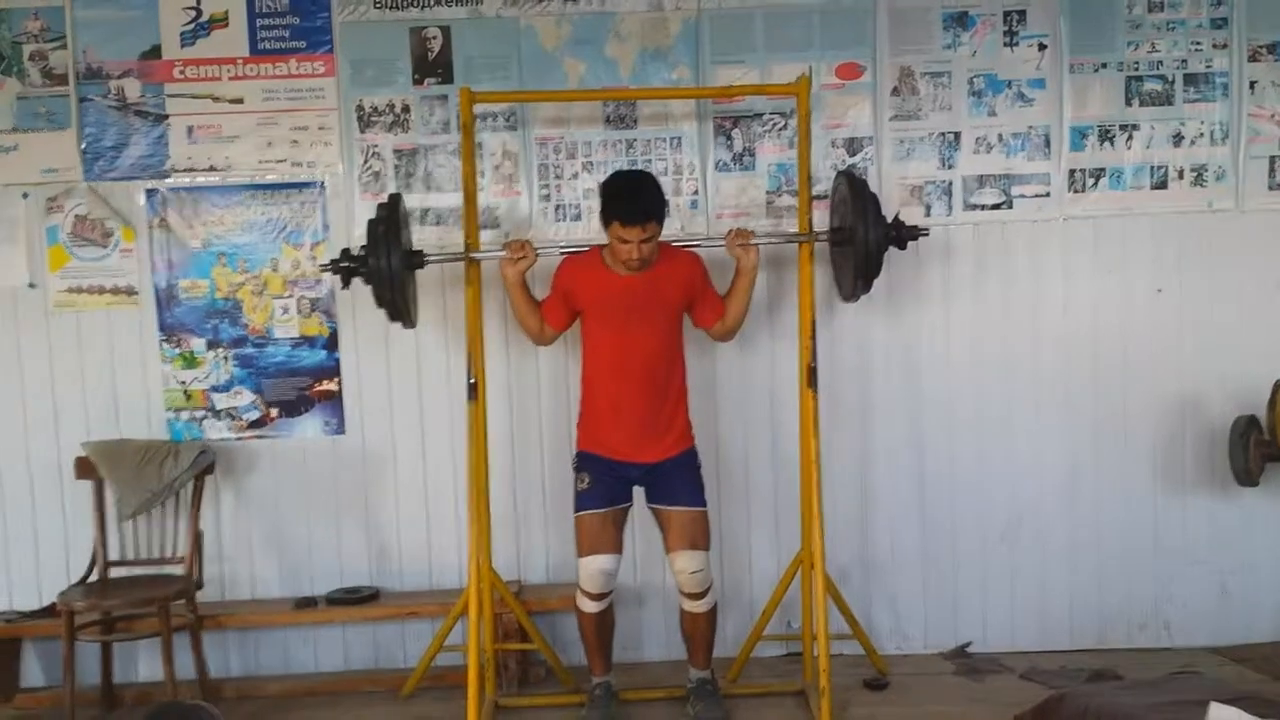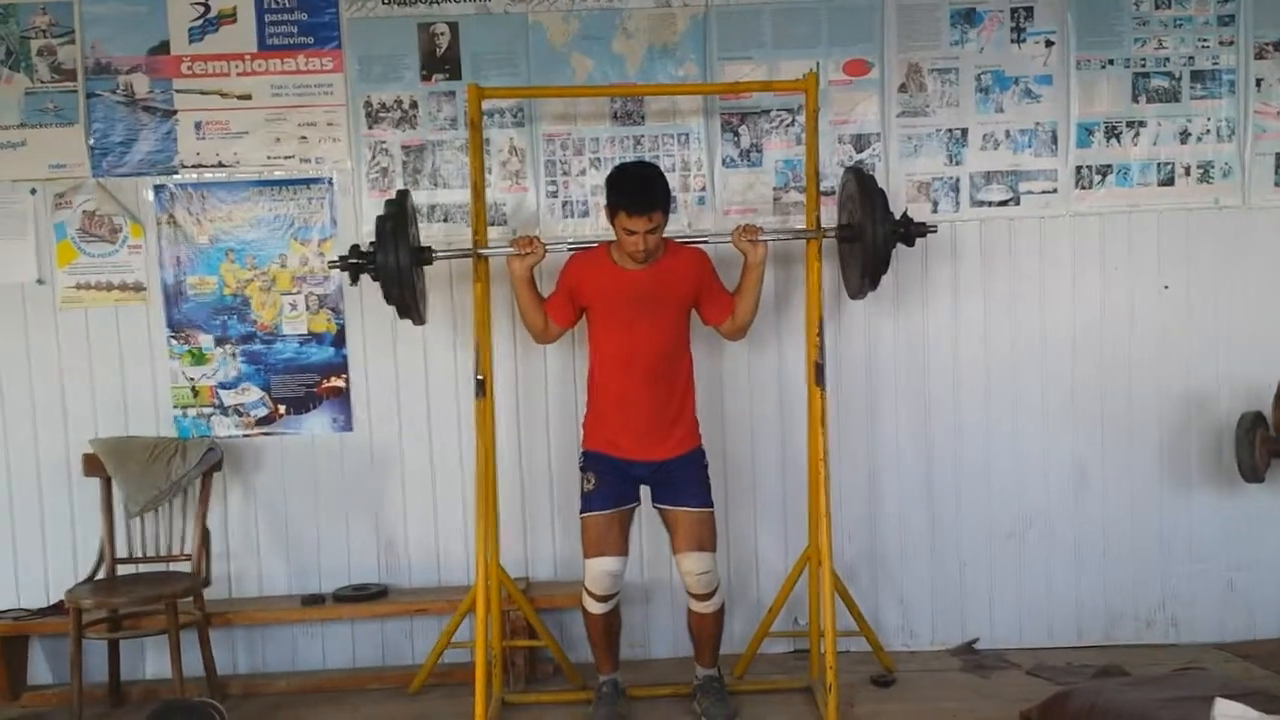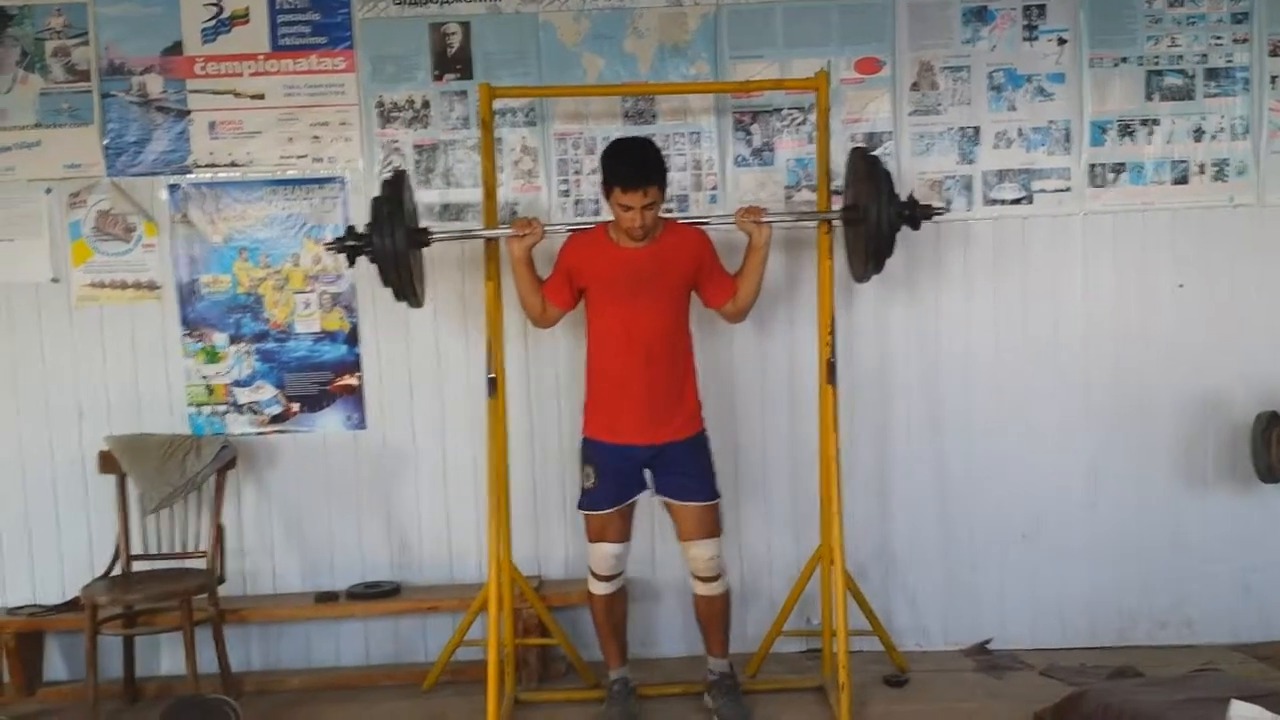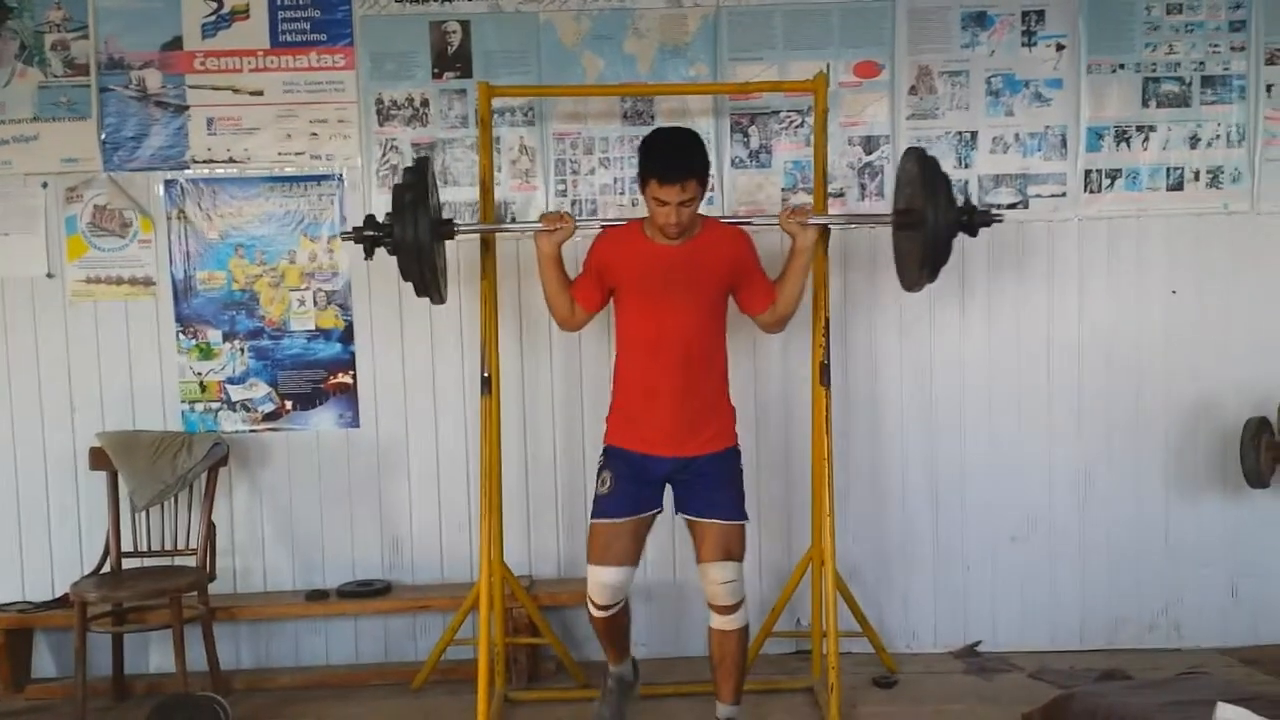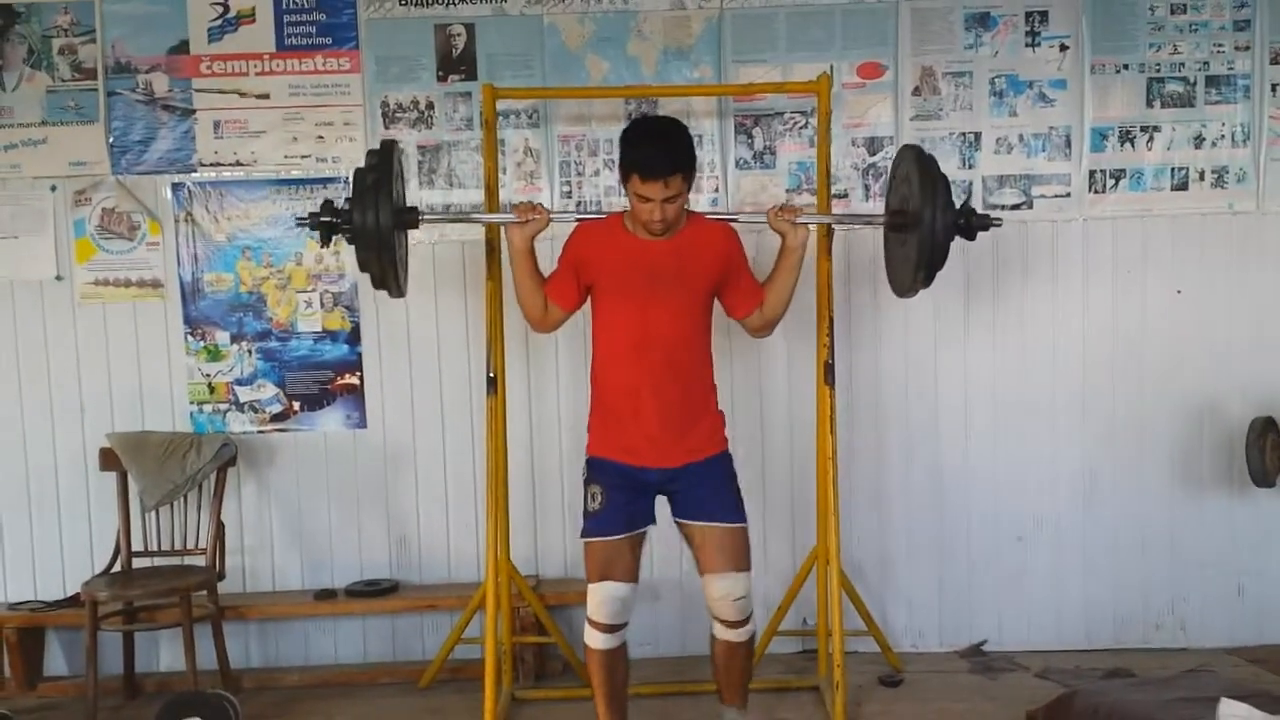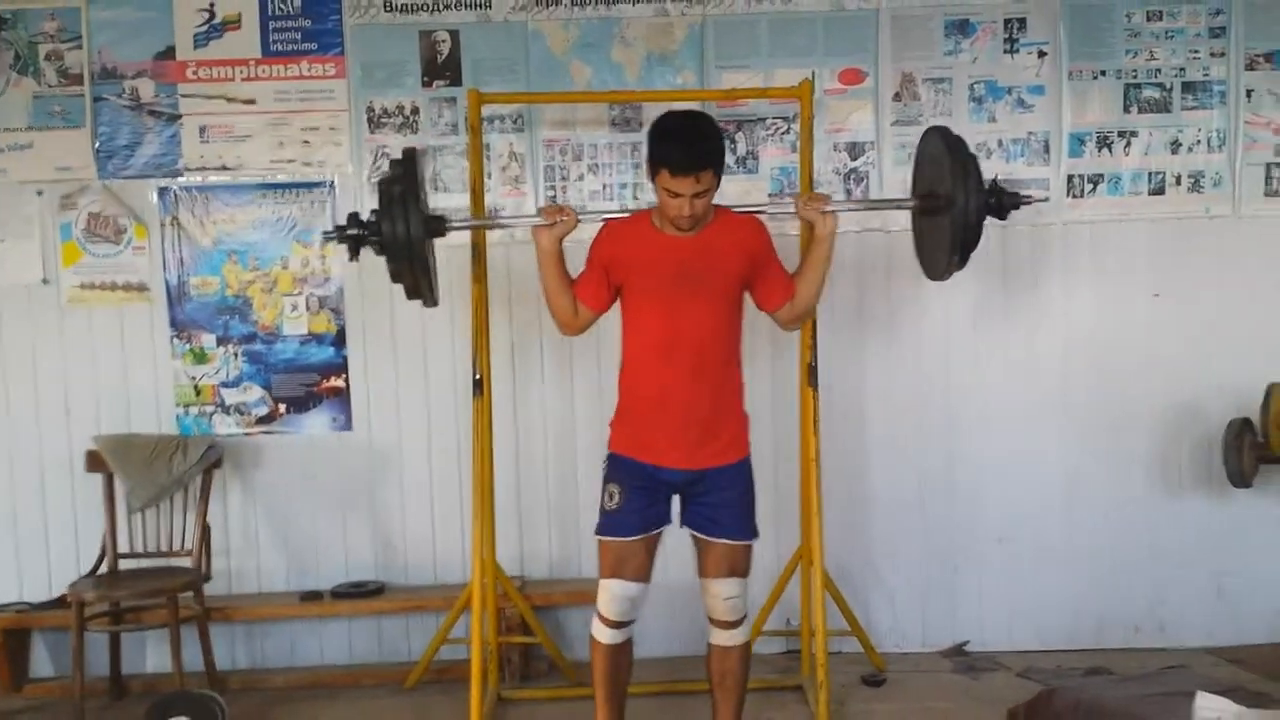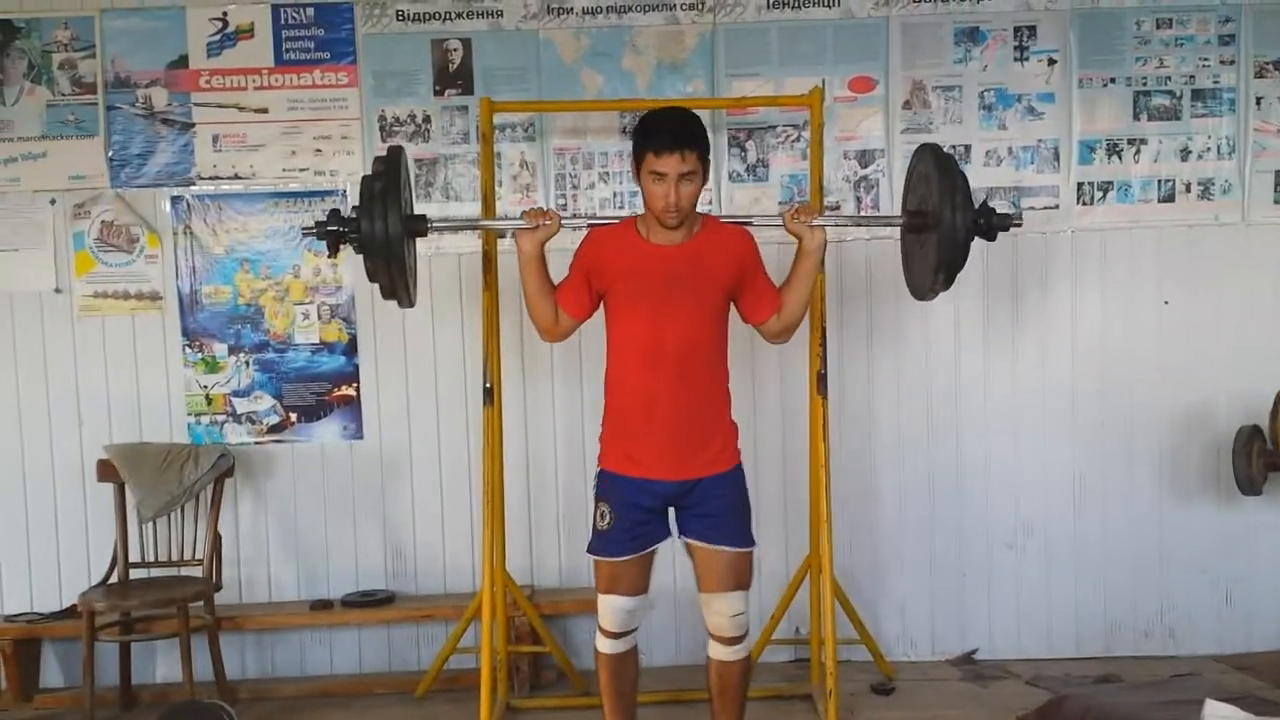
dt=0.7s
person 1, frame 1
left shoulder: (686, 267)
right shoulder: (575, 272)
left elbow: (723, 327)
right elbow: (541, 331)
left wrist: (746, 268)
right wrist: (514, 280)
left hip: (672, 450)
right hip: (601, 452)
left knee: (694, 574)
right knee: (595, 577)
person 1, frame 2
left shoulder: (692, 264)
right shoulder: (582, 269)
left elbow: (734, 325)
right elbow: (544, 330)
left wrist: (754, 263)
right wrist: (522, 275)
left hip: (679, 449)
right hip: (607, 451)
left knee: (702, 576)
right knee: (601, 579)
person 1, frame 3
left shoulder: (691, 243)
right shoulder: (581, 249)
left elbow: (735, 307)
right elbow: (542, 313)
left wrist: (758, 243)
right wrist: (520, 256)
left hip: (681, 432)
right hip: (608, 434)
left knee: (707, 560)
right knee: (606, 564)
left ankle: (720, 672)
person 1, frame 4
left shoulder: (731, 244)
right shoulder: (611, 246)
left elbow: (773, 316)
right elbow: (570, 316)
left wrist: (803, 248)
right wrist: (548, 251)
left hip: (711, 447)
right hip: (630, 445)
left knee: (725, 592)
right knee: (604, 587)
right ankle: (620, 669)
person 1, frame 5
left shoulder: (718, 242)
right shoulder: (589, 241)
left elbow: (760, 320)
right elbow: (542, 317)
left wrist: (793, 248)
right wrist: (520, 246)
left hip: (701, 453)
right hip: (615, 456)
left knee: (733, 605)
right knee: (606, 612)
person 1, frame 6
left shoulder: (747, 236)
right shoulder: (617, 239)
left elbow: (792, 312)
right elbow: (572, 319)
left wrist: (823, 236)
right wrist: (548, 246)
left hip: (722, 456)
right hip: (637, 454)
left knee: (728, 609)
right knee: (614, 608)
person 1, frame 7
left shoulder: (734, 245)
right shoulder: (602, 246)
left elbow: (777, 326)
right elbow: (552, 326)
left wrist: (811, 251)
right wrist: (530, 254)
left hip: (713, 467)
right hip: (627, 467)
left knee: (728, 624)
right knee: (617, 620)
